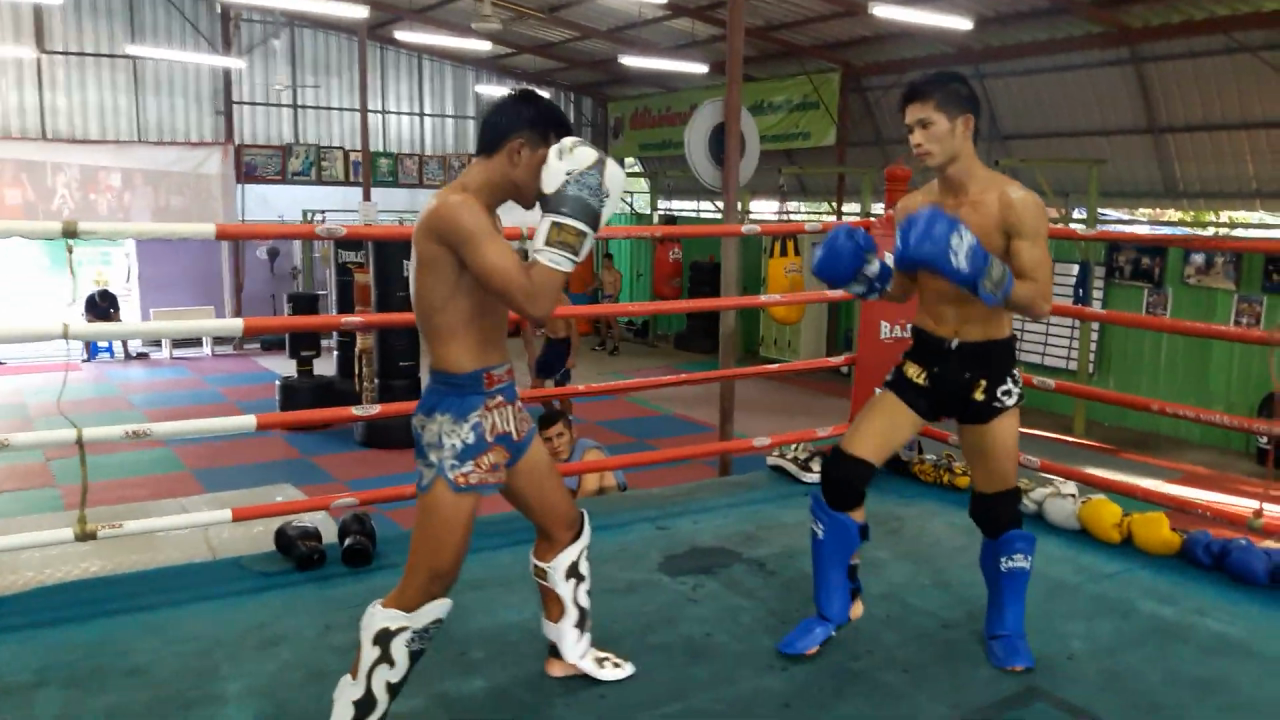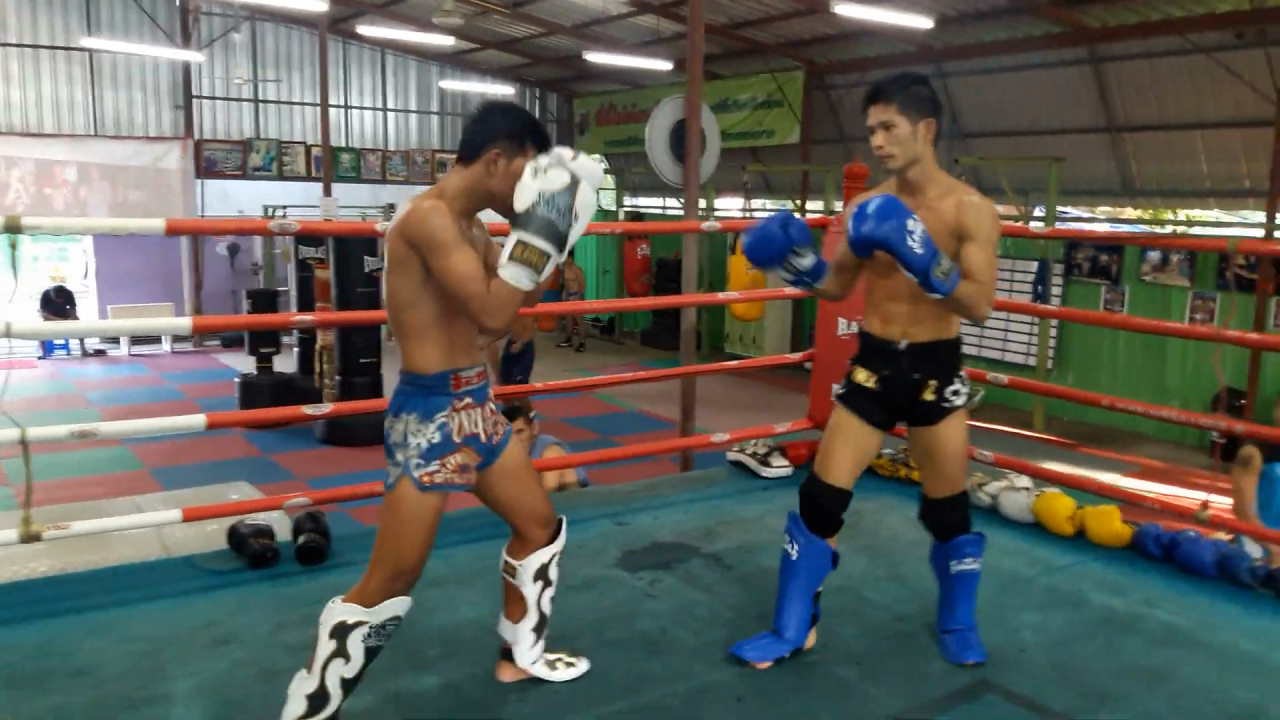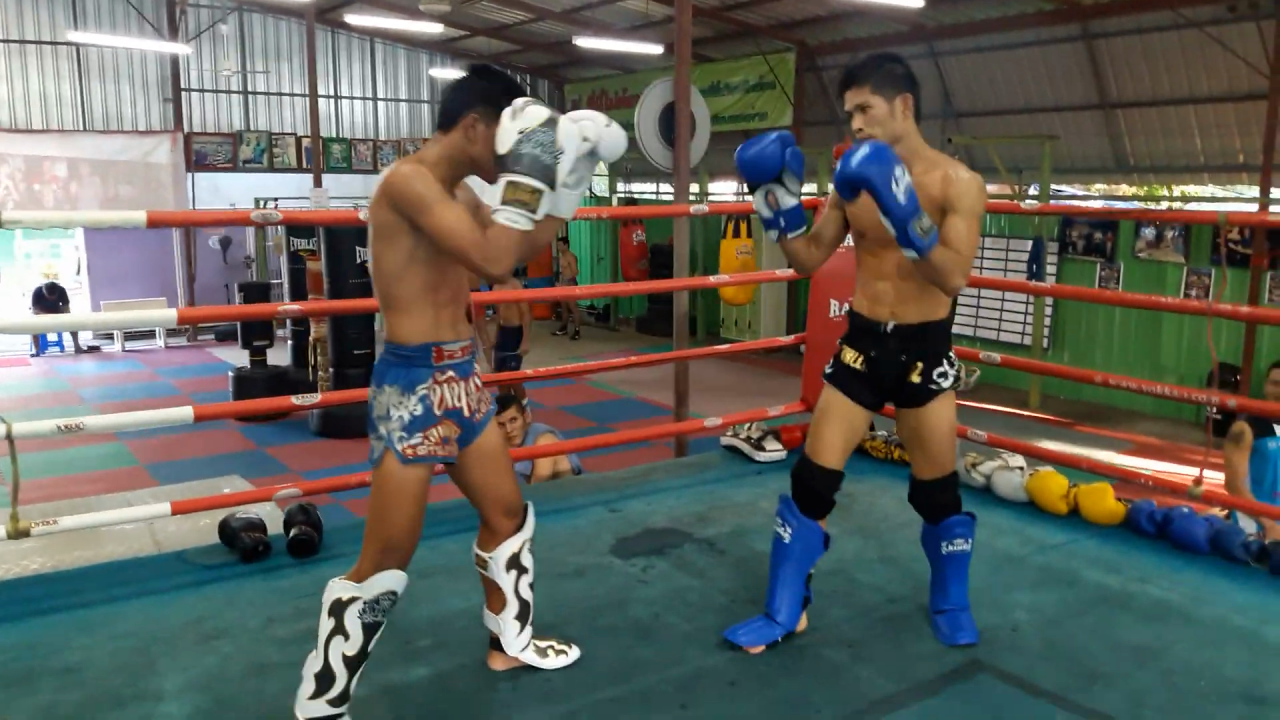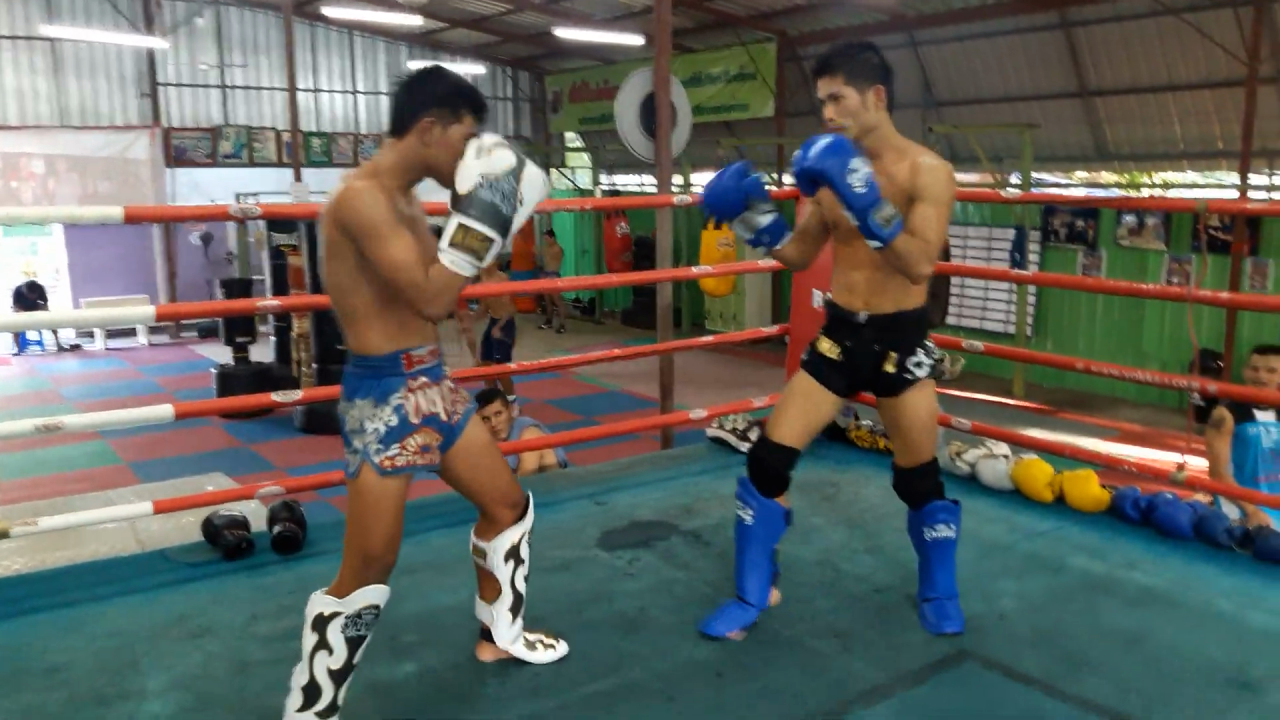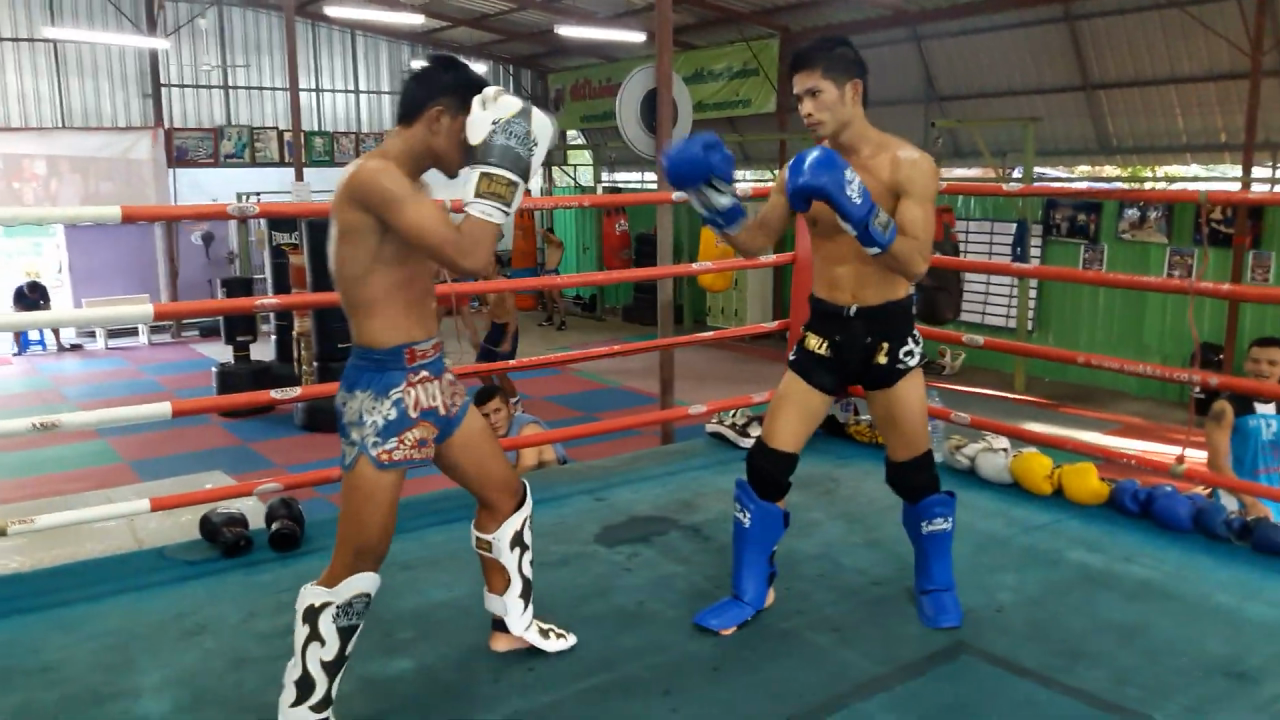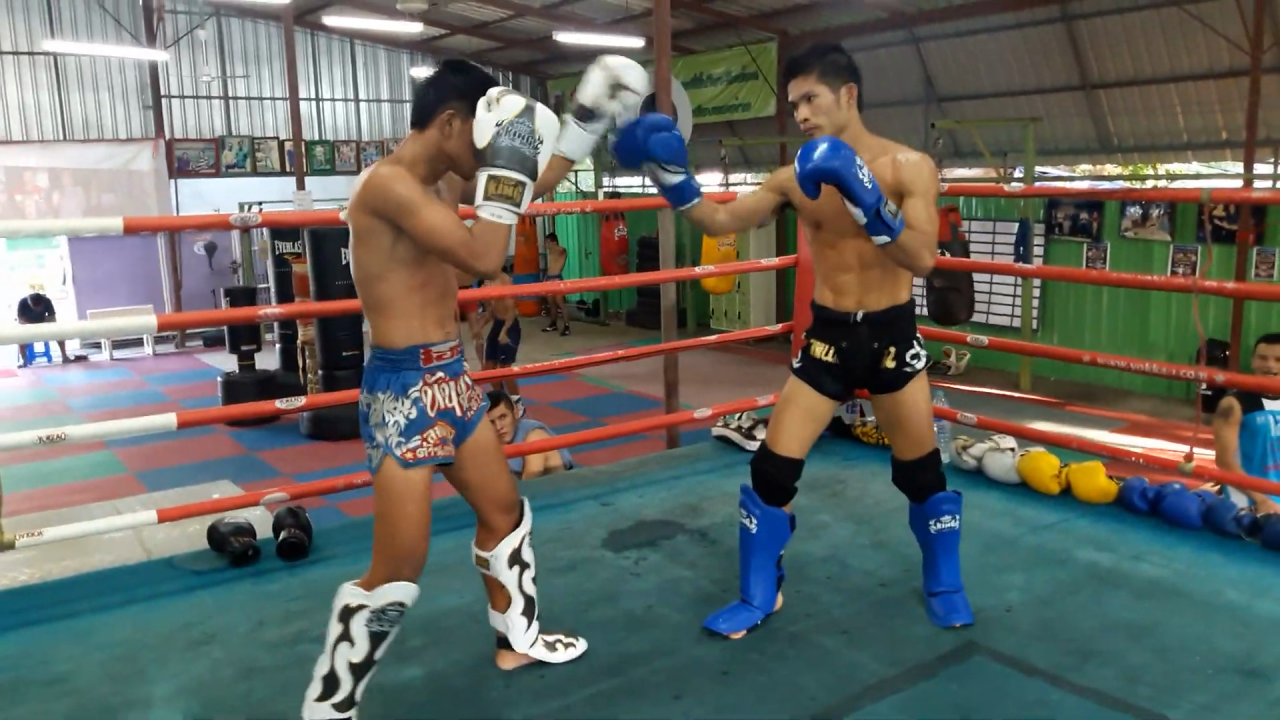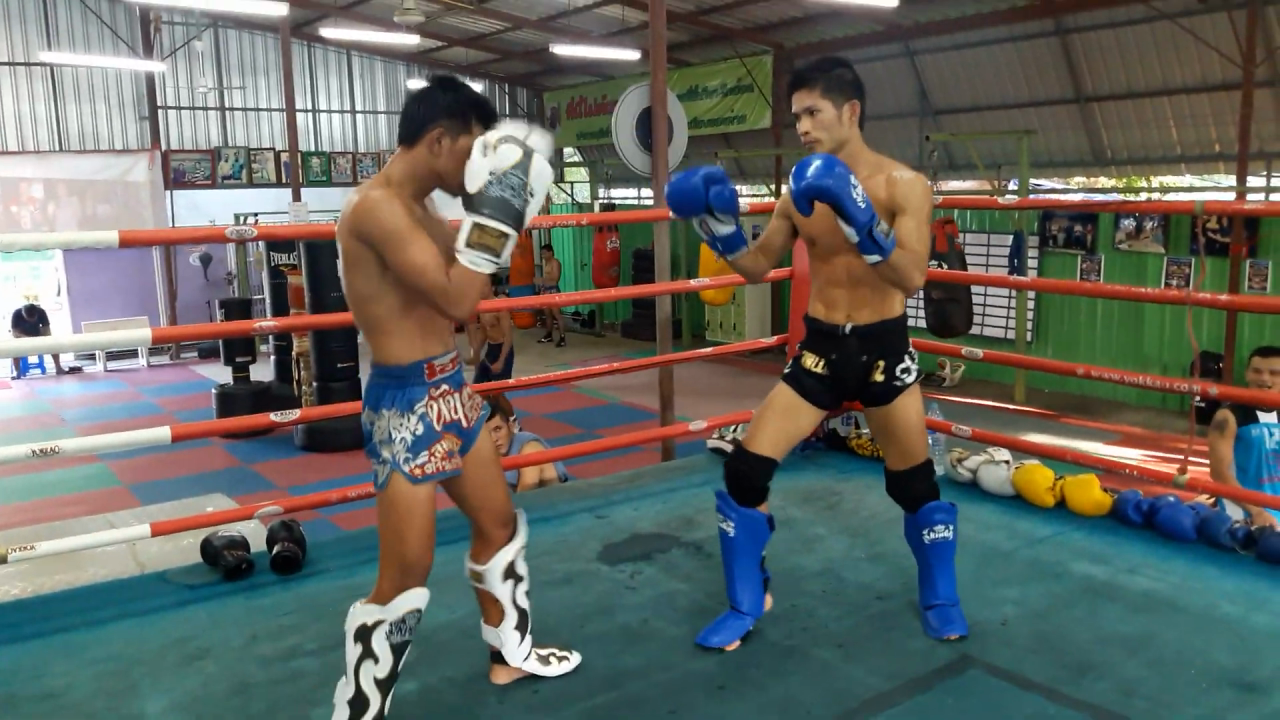
dt=0.2s
person 1, frame 1
left shoulder: (481, 213)
right shoulder: (456, 210)
left elbow: (524, 290)
right elbow: (535, 301)
left wrist: (576, 211)
right wrist: (571, 210)
left hip: (501, 403)
right hip: (459, 413)
left knee: (564, 525)
right knee: (426, 588)
left ankle: (568, 648)
person 1, frame 2
left shoulder: (468, 225)
right shoulder: (429, 216)
left elbow: (511, 291)
right elbow: (494, 313)
left wrist: (563, 213)
right wrist: (540, 220)
left hip: (478, 406)
right hip: (428, 415)
left knee: (542, 527)
right knee: (386, 587)
left ankle: (521, 653)
person 1, frame 3
left shoulder: (457, 191)
right shoulder: (408, 179)
left elbow: (518, 254)
right elbow: (489, 258)
left wrist: (567, 171)
right wrist: (527, 170)
left hip: (462, 379)
right hip: (412, 385)
left knee: (507, 515)
right knee: (385, 561)
left ankle: (510, 641)
person 1, frame 4
left shoulder: (403, 200)
right shoulder: (360, 199)
left elbow: (435, 281)
right elbow: (434, 298)
left wrist: (492, 214)
right wrist: (484, 211)
left hip: (434, 384)
right hip: (381, 396)
left knee: (508, 505)
right knee: (366, 574)
left ankle: (500, 631)
person 1, frame 5
left shoulder: (408, 183)
right shoulder: (377, 177)
left elbow: (456, 242)
right elbow: (469, 257)
left wrist: (509, 161)
right wrist: (497, 160)
left hip: (435, 376)
right hip: (383, 385)
left knee: (506, 495)
right knee: (358, 565)
left ankle: (511, 623)
person 1, frame 6
left shoulder: (437, 182)
right shoulder: (389, 183)
left elbow: (536, 182)
right elbow: (484, 255)
left wrist: (589, 118)
right wrist: (506, 156)
left hip: (452, 378)
right hip: (404, 388)
left knee: (504, 513)
right knee: (395, 571)
left ankle: (518, 637)
person 1, frame 7
left shoulder: (413, 204)
right shoulder: (376, 206)
left elbow: (453, 273)
right elbow: (460, 300)
left wrist: (492, 202)
right wrist: (495, 202)
left hip: (450, 393)
right hip: (405, 405)
left knee: (499, 527)
right knee: (404, 583)
left ankle: (510, 649)
person 2, frame 1
left shoulder: (1016, 204)
right shoulder: (913, 209)
left elbow: (1040, 301)
left wrist: (975, 267)
right wrist: (865, 270)
left hip: (988, 368)
right hip: (924, 360)
left knee: (999, 507)
right knee: (844, 469)
left ankle: (1005, 629)
right ankle: (834, 608)
person 2, frame 2
left shoulder: (972, 210)
right shoulder: (867, 208)
left elbow: (980, 307)
right elbow: (834, 287)
left wrist: (924, 259)
right wrist: (796, 258)
left hip: (935, 370)
right hip: (872, 365)
left knee: (947, 510)
right knee: (820, 501)
left ankle: (957, 624)
right ankle: (792, 629)
person 2, frame 3
left shoulder: (958, 183)
right shoulder: (854, 184)
left elbow: (955, 277)
right elbow: (807, 258)
left wrist: (904, 214)
right wrist: (778, 196)
left hip: (923, 350)
right hip: (860, 344)
left knee: (937, 491)
right knee: (812, 479)
left ankle: (950, 604)
right ankle: (784, 612)
person 2, frame 4
left shoulder: (928, 172)
right shoulder: (828, 168)
left elbow: (920, 266)
right elbow: (799, 255)
left wrist: (866, 203)
right wrist: (753, 213)
left hip: (900, 341)
right hip: (837, 335)
left knee: (920, 479)
right knee: (769, 459)
left ankle: (938, 593)
right ankle: (753, 594)
person 2, frame 5
left shoulder: (909, 164)
right shoulder: (803, 172)
left elbow: (916, 262)
right elbow: (752, 241)
left wrist: (858, 209)
right wrist: (714, 193)
left hip: (890, 331)
right hip: (824, 330)
left knee: (914, 472)
right knee: (767, 463)
left ankle: (935, 586)
right ankle: (749, 593)
person 2, frame 6
left shoulder: (909, 166)
right shoulder: (797, 175)
left elbow: (923, 259)
right elbow: (720, 220)
left wrist: (868, 200)
right wrist: (669, 171)
left hip: (891, 335)
right hip: (827, 336)
left knee: (922, 472)
right knee: (772, 470)
left ankle: (944, 588)
right ankle: (758, 597)
person 2, frame 7
left shoulder: (904, 186)
right shoulder: (798, 192)
left elbow: (911, 279)
right elbow: (757, 267)
left wrist: (859, 218)
right wrist: (716, 221)
left hip: (883, 350)
right hip: (818, 349)
left knee: (915, 484)
right knee: (745, 469)
left ankle: (940, 598)
right ankle: (745, 605)
